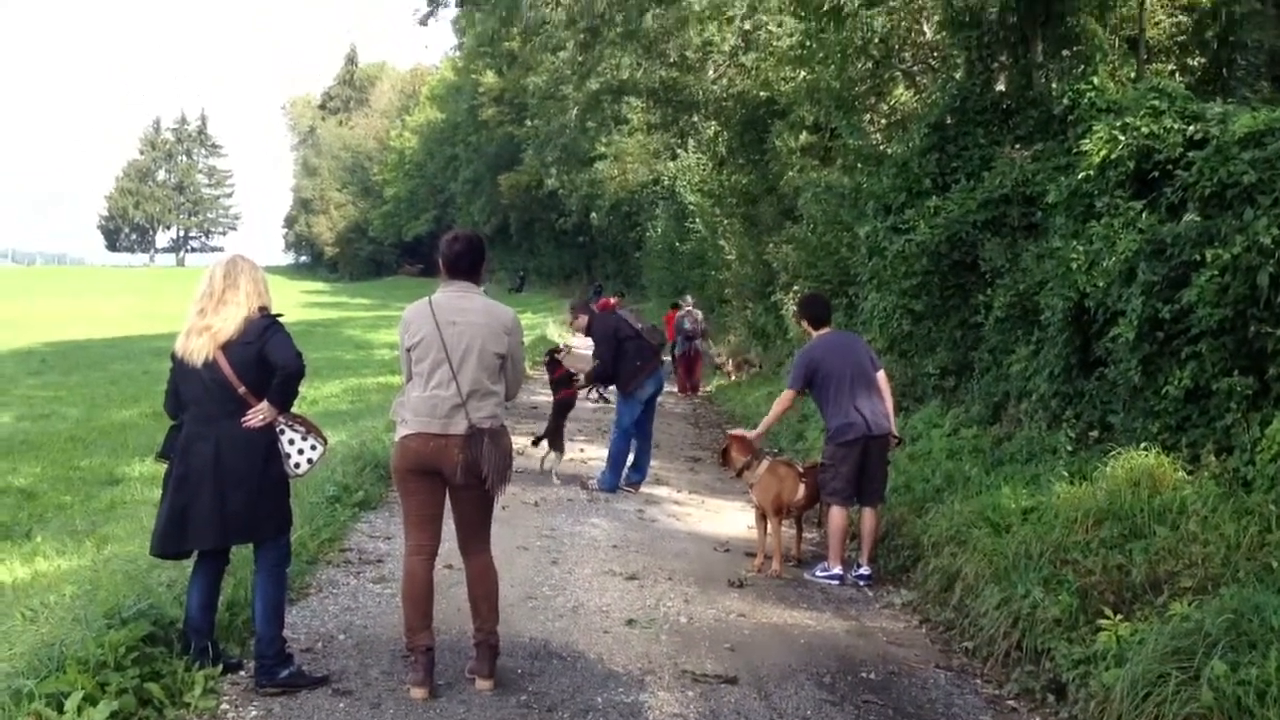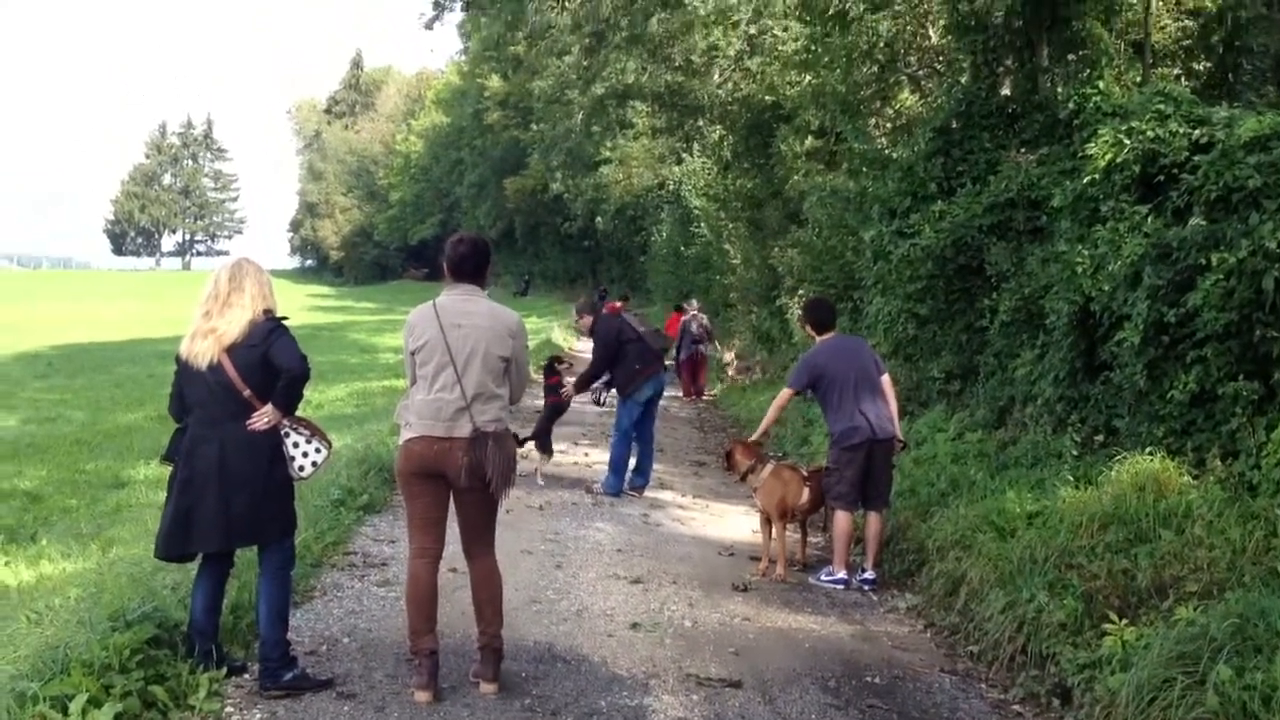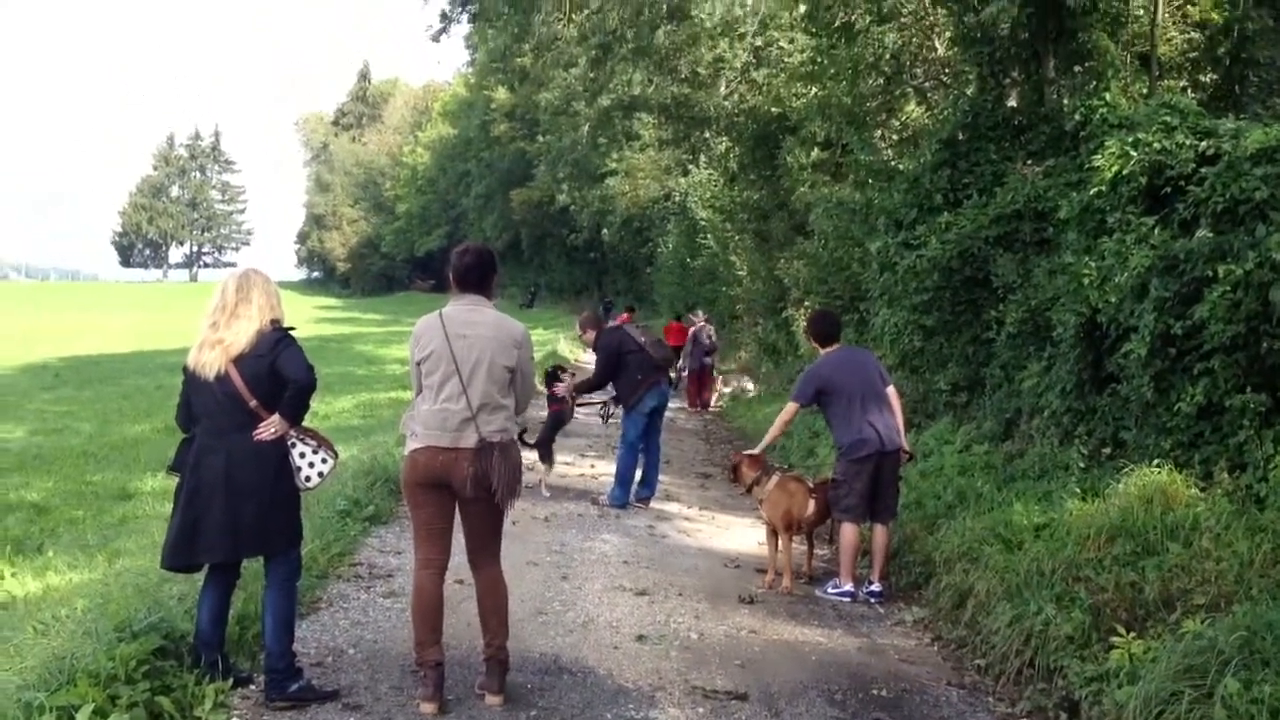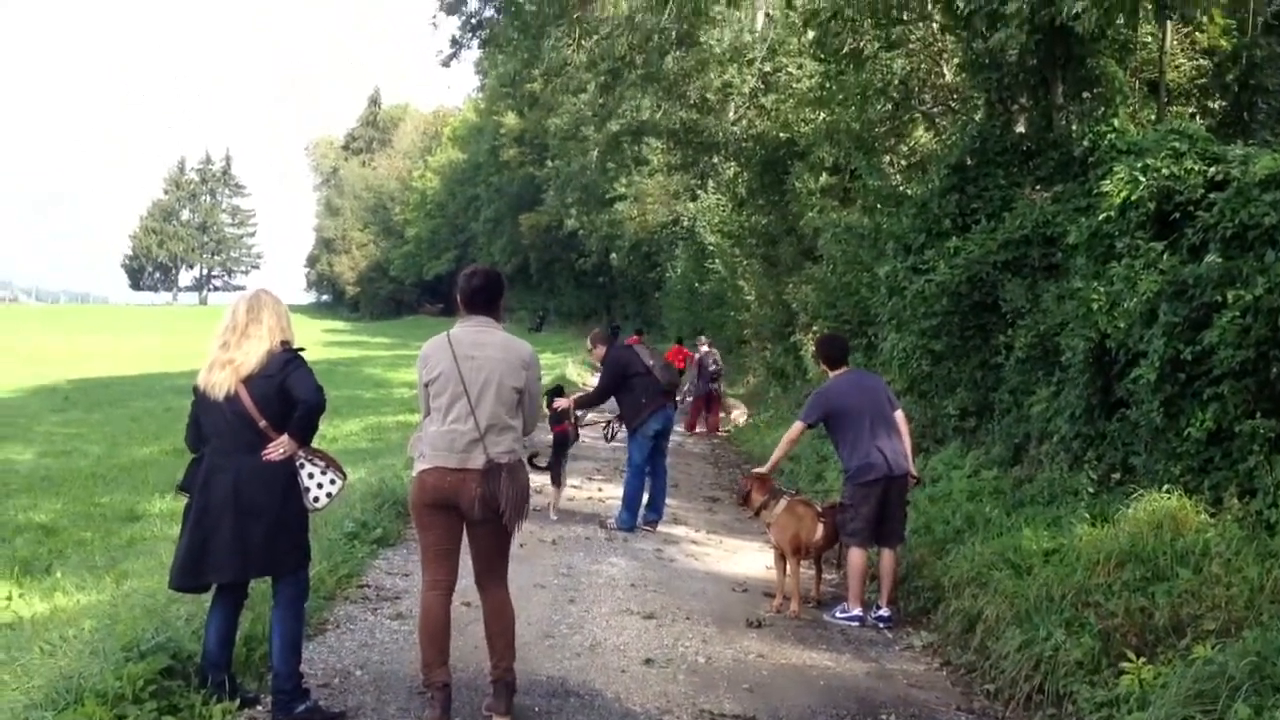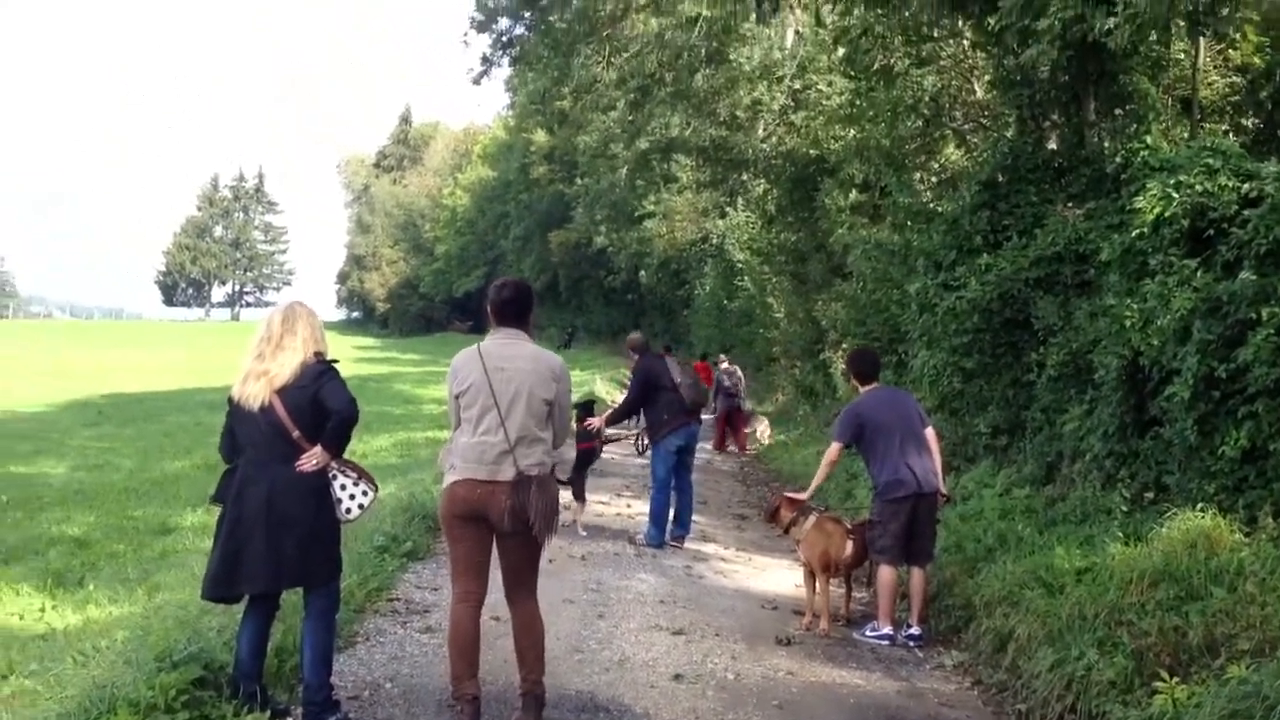
dt=0.3s
person 1, frame 1
left shoulder: (415, 314)
right shoulder: (504, 319)
left elbow: (408, 378)
right elbow: (512, 387)
left hip: (417, 439)
right hip: (477, 442)
left knee: (419, 549)
right knee: (477, 549)
left ankle: (421, 661)
right ankle: (485, 656)
person 1, frame 2
left shoulder: (419, 318)
right shoulder: (508, 322)
left elbow: (412, 380)
right elbow: (517, 390)
left hip: (421, 442)
right hip: (481, 445)
left knee: (423, 553)
right knee: (481, 552)
left ankle: (424, 665)
right ankle: (489, 659)
person 1, frame 3
left shoulder: (425, 327)
right shoulder: (513, 332)
left elbow: (417, 390)
right elbow: (523, 400)
left hip: (427, 451)
right hip: (488, 456)
left knee: (428, 563)
right knee: (487, 563)
left ankle: (430, 676)
right ankle: (494, 672)
person 1, frame 4
left shoulder: (433, 349)
right shoulder: (521, 353)
left elbow: (425, 412)
right elbow: (530, 421)
left hip: (436, 473)
right hip: (496, 477)
left knee: (436, 584)
right knee: (494, 584)
person 1, frame 5
left shoulder: (463, 361)
right shoulder: (551, 365)
left elbow: (455, 424)
right elbow: (560, 435)
left hip: (466, 485)
right hip: (525, 489)
left knee: (466, 596)
right knee: (523, 597)
person 2, frame 1
left shoulder: (188, 339)
right shoulder: (261, 328)
left elbow: (173, 406)
right elbow: (291, 365)
right wrist: (275, 406)
left hip: (199, 461)
right hip: (249, 461)
left knee: (210, 554)
right knee: (271, 558)
left ankle: (199, 652)
right ankle: (272, 666)
person 2, frame 2
left shoulder: (194, 342)
right shoulder: (266, 331)
left elbow: (178, 408)
right elbow: (296, 368)
right wrist: (279, 408)
left hip: (204, 462)
right hip: (254, 462)
left knee: (215, 557)
right knee: (275, 560)
left ankle: (203, 654)
right ankle: (275, 668)
person 2, frame 3
left shoulder: (201, 352)
right shoulder: (273, 341)
left elbow: (185, 418)
right elbow: (303, 379)
right wrist: (286, 418)
left hip: (211, 473)
right hip: (260, 472)
left knee: (221, 567)
right knee: (281, 570)
left ankle: (208, 665)
right ankle: (281, 680)
person 2, frame 4
left shoulder: (211, 372)
right shoulder: (283, 362)
left elbow: (195, 439)
right elbow: (312, 399)
right wrist: (295, 439)
left hip: (219, 494)
right hip: (270, 493)
left knee: (229, 588)
right knee: (288, 592)
left ankle: (216, 684)
person 2, frame 5
left shoulder: (245, 384)
right shoulder: (316, 374)
left elbow: (229, 449)
right elbow: (345, 411)
right wrist: (328, 450)
left hip: (253, 503)
right hip: (302, 503)
left knee: (261, 598)
right knee: (320, 601)
person 3, frame 1
left shoulder: (809, 354)
right shoulder: (857, 341)
left elbow: (785, 401)
right elbow: (883, 383)
left wrist: (756, 432)
right wrist: (892, 426)
left hip: (845, 432)
right hip: (878, 429)
left knee: (838, 501)
right knee: (870, 502)
left ankle: (833, 568)
right ankle: (864, 567)
person 3, frame 2
left shoulder: (812, 359)
right shoulder: (861, 345)
left elbow: (781, 402)
right elbow: (888, 386)
left wrist: (759, 434)
right wrist: (896, 428)
left hip: (850, 437)
right hip: (882, 433)
left knee: (843, 504)
right knee: (876, 505)
left ankle: (838, 572)
right ankle: (868, 571)
person 3, frame 3
left shoulder: (817, 372)
right shoulder: (866, 356)
left elbow: (786, 416)
right elbow: (893, 397)
left wrist: (759, 449)
right wrist: (903, 440)
left hip: (857, 449)
right hip: (889, 445)
left knee: (849, 517)
right knee: (881, 518)
left ankle: (845, 584)
right ankle: (875, 584)
person 3, frame 4
left shoulder: (825, 394)
right shoulder: (874, 380)
left elbow: (793, 436)
right elbow: (901, 421)
left wrist: (768, 467)
right wrist: (910, 464)
left hip: (864, 472)
right hip: (896, 469)
left knee: (857, 541)
right knee: (888, 543)
left ankle: (853, 609)
right ankle: (883, 609)
person 3, frame 5
left shoulder: (856, 410)
right shoulder: (905, 397)
left elbow: (832, 456)
right elbow: (932, 439)
left wrist: (808, 492)
right wrist: (940, 482)
left hip: (894, 490)
right hip: (926, 487)
left knee: (887, 559)
right knee: (918, 561)
left ankle: (883, 627)
right ankle: (914, 627)
person 4, frame 1
left shoulder: (600, 327)
right shoulder: (608, 321)
left elbow: (605, 365)
left wrist: (587, 379)
right wrist: (600, 381)
left hip: (638, 379)
right hip: (653, 374)
left knee: (622, 431)
right knee: (643, 431)
left ankle: (608, 481)
right ankle: (634, 479)
person 4, frame 2
left shoulder: (603, 329)
right shoulder: (613, 322)
left elbow: (598, 366)
left wrist: (576, 387)
right wrist: (610, 383)
left hip: (638, 382)
right hip: (655, 376)
left knee: (622, 434)
right knee: (644, 434)
left ankle: (612, 486)
right ankle: (638, 483)
person 4, frame 3
left shoulder: (606, 342)
right shoulder: (618, 334)
left elbow: (600, 379)
left wrist: (573, 388)
right wrist: (620, 397)
left hip: (643, 392)
right hip: (660, 386)
left knee: (629, 445)
right knee: (651, 444)
left ankle: (618, 497)
right ankle: (644, 495)
person 4, frame 4
left shoulder: (614, 359)
right shoulder: (628, 353)
left elbow: (601, 394)
left wrist: (573, 402)
right wrist: (624, 415)
left hip: (647, 415)
right hip: (666, 409)
left knee: (635, 469)
right knee: (657, 467)
left ankle: (626, 521)
right ankle: (651, 518)
person 4, frame 5
left shoulder: (643, 367)
right shoulder: (665, 363)
left elbow: (632, 403)
left wrist: (605, 420)
right wrist: (641, 422)
left hip: (670, 430)
right hip: (690, 424)
left knee: (661, 484)
right knee: (683, 481)
left ankle: (654, 537)
right ankle: (679, 534)
